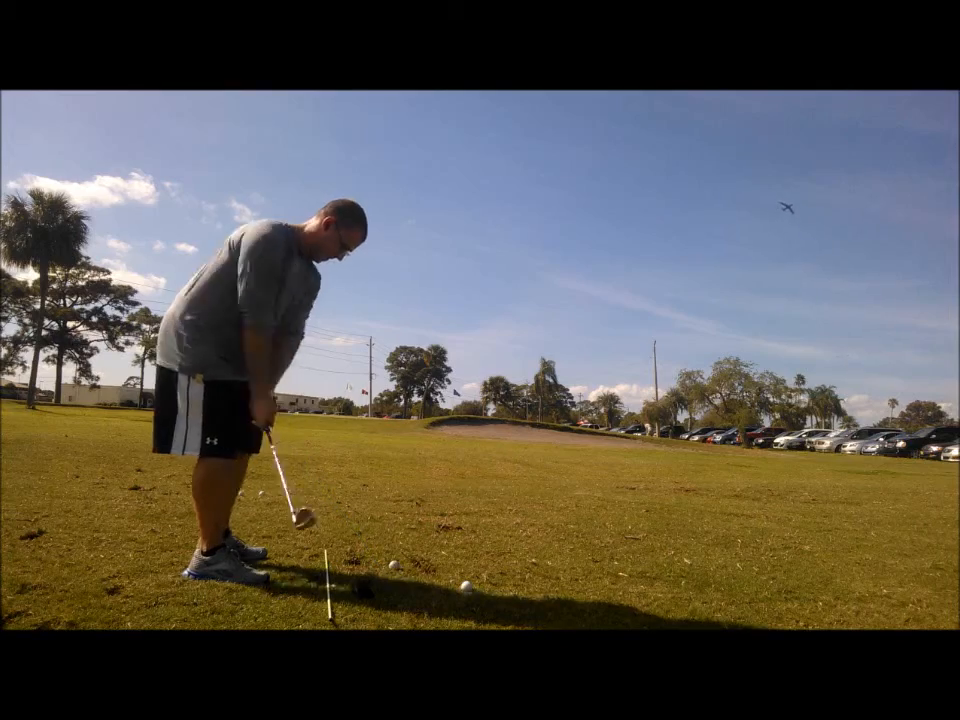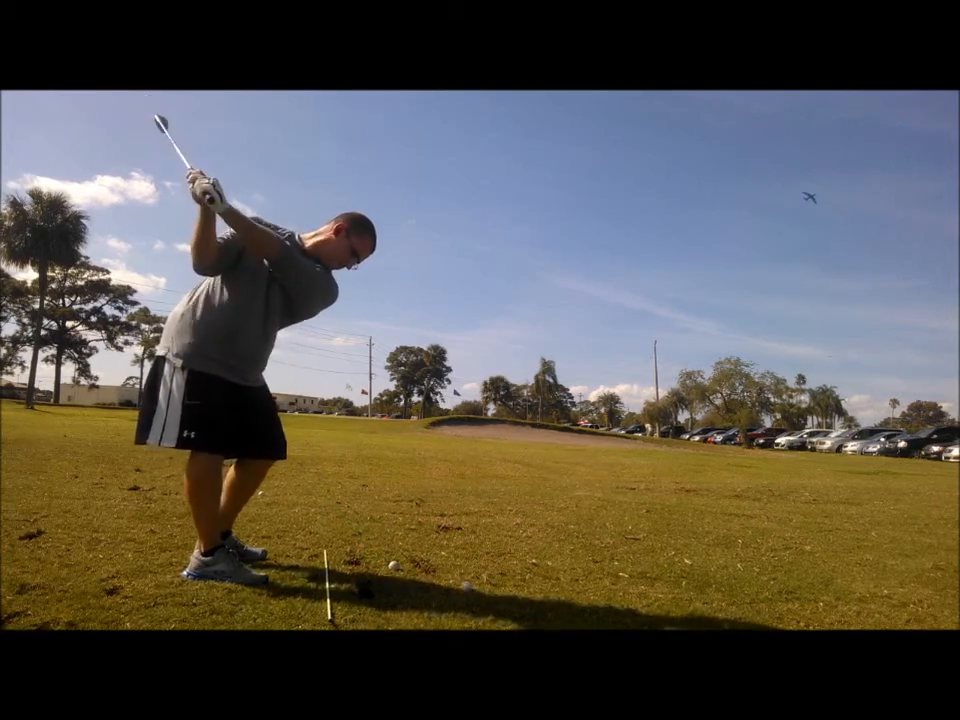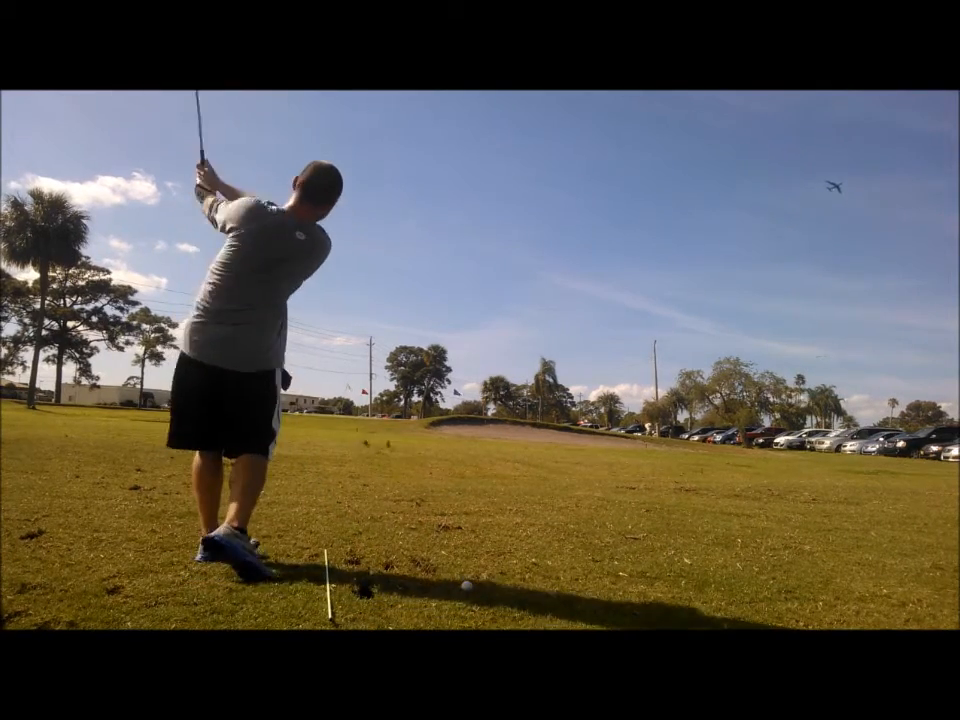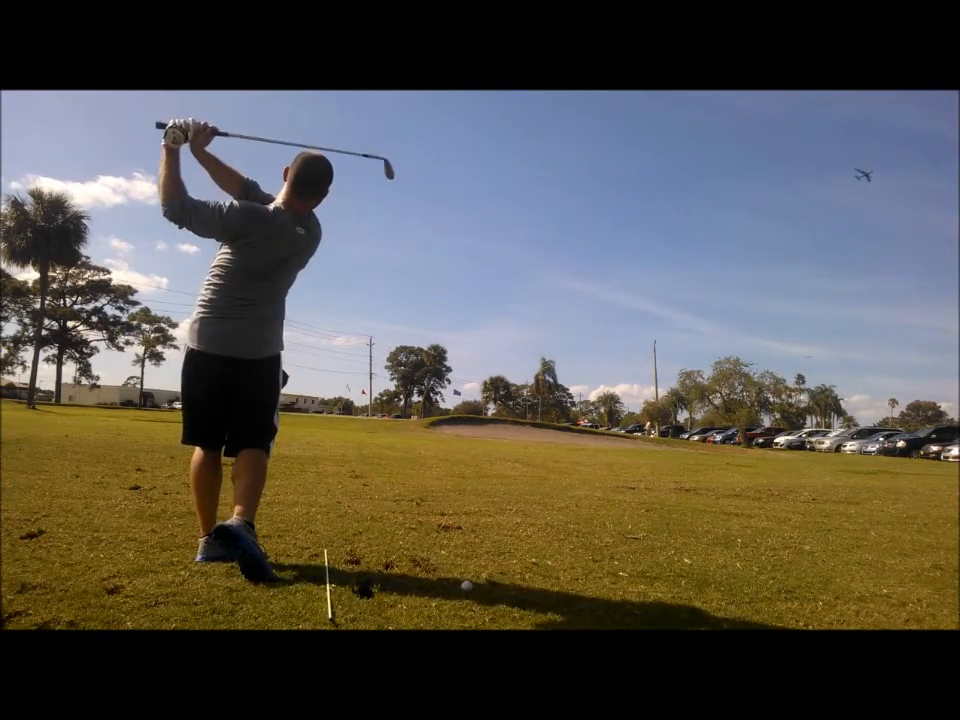
dt=0.7s
person 1, frame 1
left shoulder: (310, 280)
right shoulder: (269, 239)
left elbow: (290, 335)
right elbow: (253, 319)
left wrist: (267, 390)
right wrist: (259, 394)
left hip: (234, 362)
right hip: (193, 351)
left knee: (240, 448)
right knee: (215, 450)
left ankle: (220, 537)
right ankle: (208, 555)
person 1, frame 2
left shoulder: (322, 286)
right shoulder: (258, 227)
left elbow: (277, 254)
right elbow: (206, 263)
left wrist: (222, 207)
right wrist: (206, 209)
left hip: (243, 373)
right hip: (192, 351)
left knee: (263, 453)
right knee: (208, 449)
left ankle: (221, 536)
right ankle: (207, 554)
person 1, frame 3
left shoulder: (249, 216)
right shoulder: (319, 245)
left elbow: (216, 210)
left wrist: (210, 188)
right wrist: (219, 184)
left hip: (202, 346)
right hip: (257, 358)
left knee: (207, 447)
right knee: (252, 449)
left ankle: (209, 536)
right ankle: (233, 531)
person 1, frame 4
left shoulder: (252, 220)
right shoulder: (309, 233)
left elbow: (175, 207)
left wrist: (173, 147)
right wrist: (201, 151)
left hip: (208, 345)
right hip: (258, 353)
left knee: (207, 444)
right knee: (253, 444)
left ankle: (210, 538)
right ankle: (241, 524)
